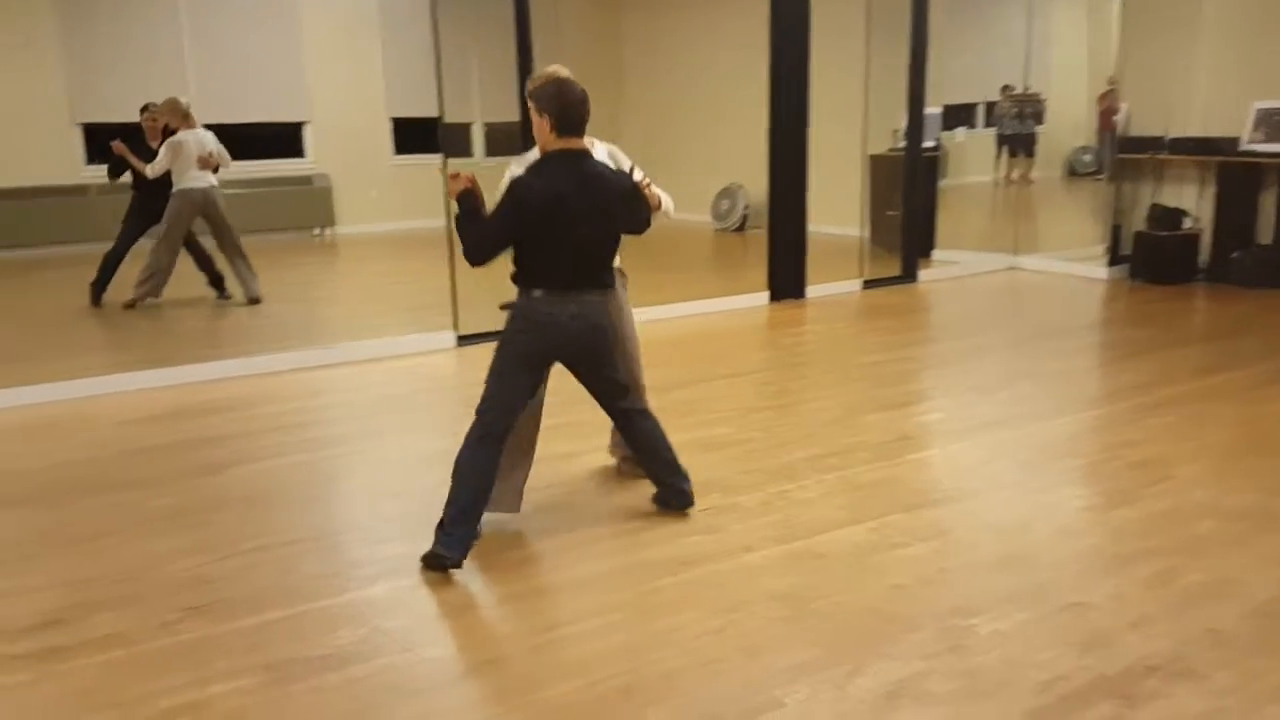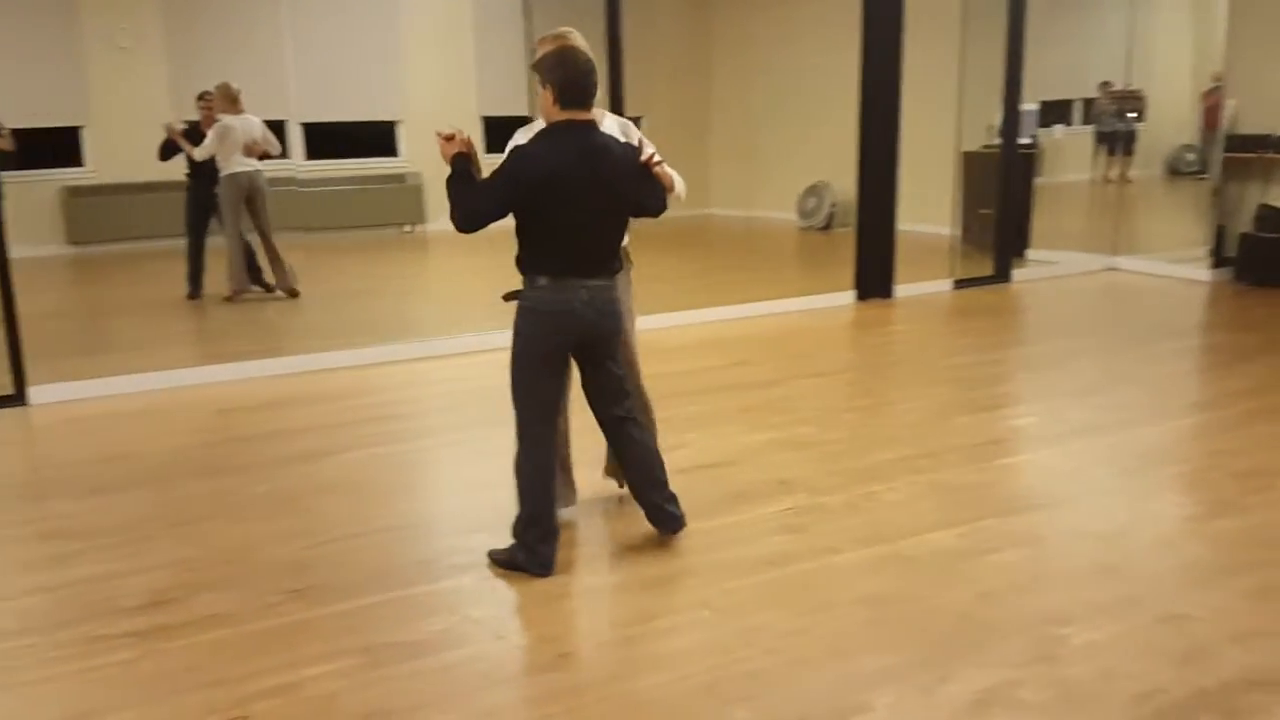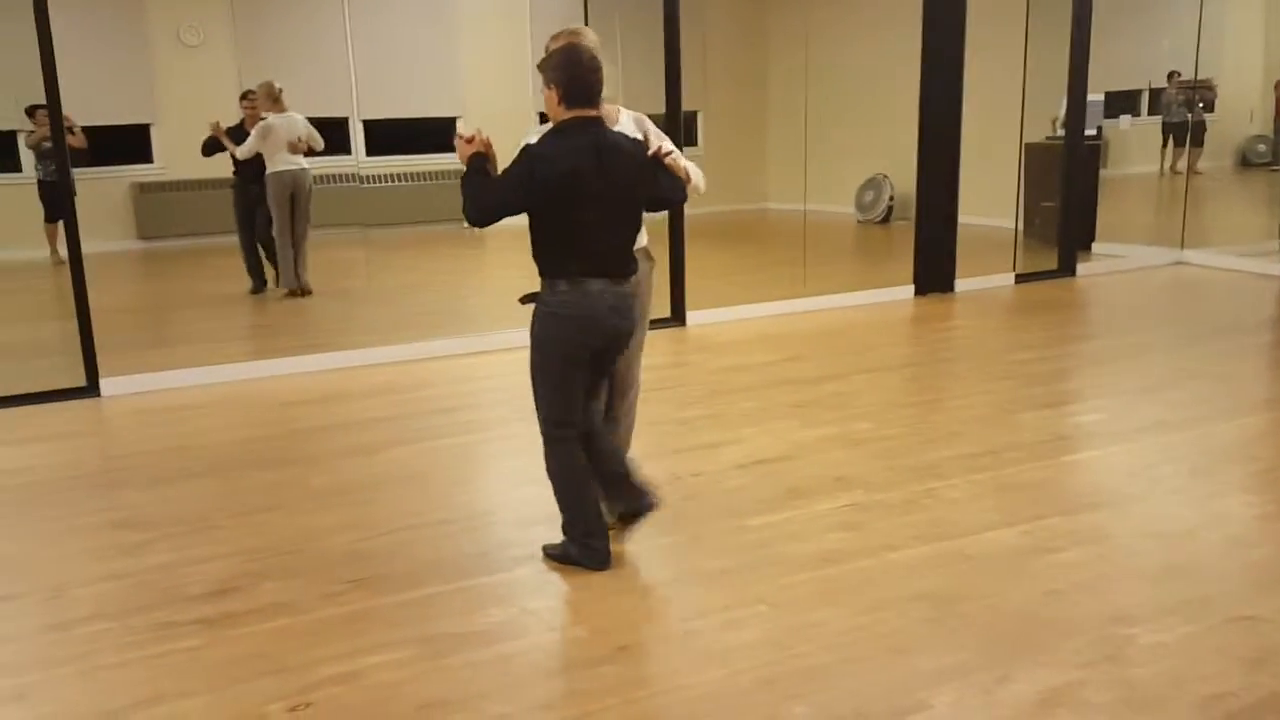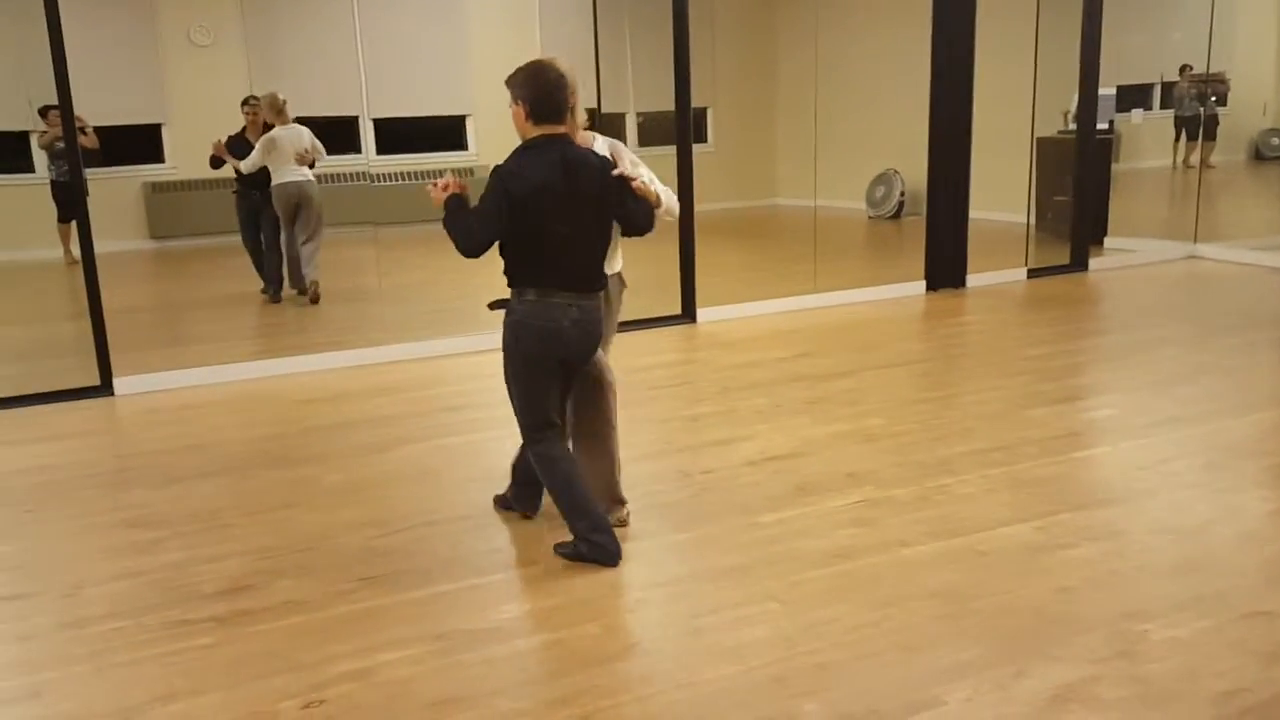
dt=0.4s
person 1, frame 1
left shoulder: (529, 187)
right shoulder: (613, 183)
left elbow: (478, 251)
right elbow: (638, 221)
left wrist: (465, 199)
right wrist: (638, 194)
left hip: (535, 316)
right hip: (592, 314)
left knee: (489, 430)
right knee: (625, 404)
left ankle: (450, 544)
right ankle: (676, 489)
person 1, frame 2
left shoulder: (530, 160)
right shoulder: (621, 157)
left elbow: (469, 217)
right elbow: (653, 203)
left wrist: (460, 164)
right wrist: (648, 170)
left hip: (546, 302)
right hip: (603, 299)
left knee: (537, 430)
right knee: (620, 412)
left ankle: (535, 549)
right ankle: (664, 512)
person 1, frame 3
left shoulder: (541, 158)
right shoulder: (630, 152)
left elbow: (482, 211)
right elbow: (673, 196)
left wrist: (477, 163)
right wrist: (659, 160)
left hip: (566, 304)
right hip: (619, 300)
left knee: (560, 427)
right knee: (580, 414)
left ankle: (588, 542)
right ankle: (628, 494)
person 1, frame 4
left shoulder: (513, 175)
right shoulder: (599, 168)
left elbow: (473, 243)
right elbow: (640, 224)
left wrist: (453, 203)
right wrist: (634, 189)
left hip: (535, 314)
right hip: (588, 312)
left knee: (542, 428)
right knee: (547, 411)
left ankle: (596, 537)
right ankle: (524, 493)
person 2, frame 1
left shoulder: (608, 157)
right shoulder: (525, 168)
left elbow: (664, 208)
left wrist: (649, 196)
left knee: (627, 376)
left ankle: (633, 452)
right ankle: (498, 492)
person 2, frame 2
left shoulder: (619, 130)
right shoulder: (530, 140)
left elbow: (675, 191)
left wrist: (661, 175)
left knee: (624, 368)
right ankle: (553, 490)
person 2, frame 3
left shoulder: (635, 125)
right shoulder: (548, 140)
left elbow: (695, 184)
left wrist: (678, 168)
left hip: (631, 266)
left knee: (624, 378)
person 2, frame 4
left shoulder: (610, 152)
left elbow: (669, 208)
left wrist: (646, 192)
left hip: (604, 285)
left knee: (581, 380)
right knee: (595, 384)
right ankle: (604, 497)
person 3, frame 1
left shoulder: (174, 143)
right shoulder: (208, 136)
left elbow: (151, 172)
right elbow: (226, 161)
left wrist: (126, 154)
left hip: (185, 194)
right hip: (210, 191)
left knee: (165, 244)
right knee: (229, 242)
left ankle: (142, 293)
right ankle: (252, 290)
person 3, frame 2
left shoulder: (221, 127)
right shoulder: (256, 123)
left elbow: (199, 155)
right elbow: (277, 149)
left wrist: (178, 138)
left hip: (232, 179)
right hip: (256, 177)
left knee: (233, 233)
right knee: (265, 231)
left ankle: (239, 287)
right ankle: (285, 282)
person 3, frame 3
left shoulder: (264, 126)
right shoulder: (300, 120)
left elbow: (241, 154)
right elbow: (319, 145)
left wrist: (222, 137)
left hip: (277, 177)
right hip: (301, 174)
left knee: (283, 232)
right knee: (300, 231)
left ankle: (292, 284)
right ankle: (302, 281)
person 3, frame 4
left shoulder: (269, 139)
right shoulder: (304, 132)
left elbow: (246, 168)
right elbow: (321, 155)
left wrist: (225, 155)
left hip: (282, 189)
right hip: (307, 186)
left knee: (292, 239)
right knee: (308, 238)
left ankle: (301, 283)
right ankle: (311, 281)
person 4, frame 1
right shoulder: (133, 147)
right elbow: (113, 175)
right wrist: (119, 156)
left hip: (168, 203)
right hip: (141, 204)
left knee: (192, 245)
right knee: (120, 248)
left ankle: (218, 285)
right ankle: (97, 290)
person 4, frame 2
right shoulder: (189, 134)
right elbow: (164, 155)
right wrist: (170, 138)
right hip: (198, 191)
left knee: (237, 235)
right knee: (195, 240)
left ankle: (258, 277)
right ankle: (194, 285)
person 4, frame 3
right shoulder: (233, 133)
right elbow: (207, 151)
right wrist: (213, 136)
left hip: (266, 188)
right hip: (243, 189)
left knee: (263, 233)
right knee: (247, 238)
left ankle: (281, 269)
right ankle: (258, 280)
person 4, frame 4
right shoulder: (235, 141)
right elbow: (215, 165)
right wrist: (217, 154)
left hip: (270, 196)
right hip: (245, 197)
left knee: (271, 242)
right knee: (251, 243)
left ankle: (273, 286)
right ankle: (267, 280)
